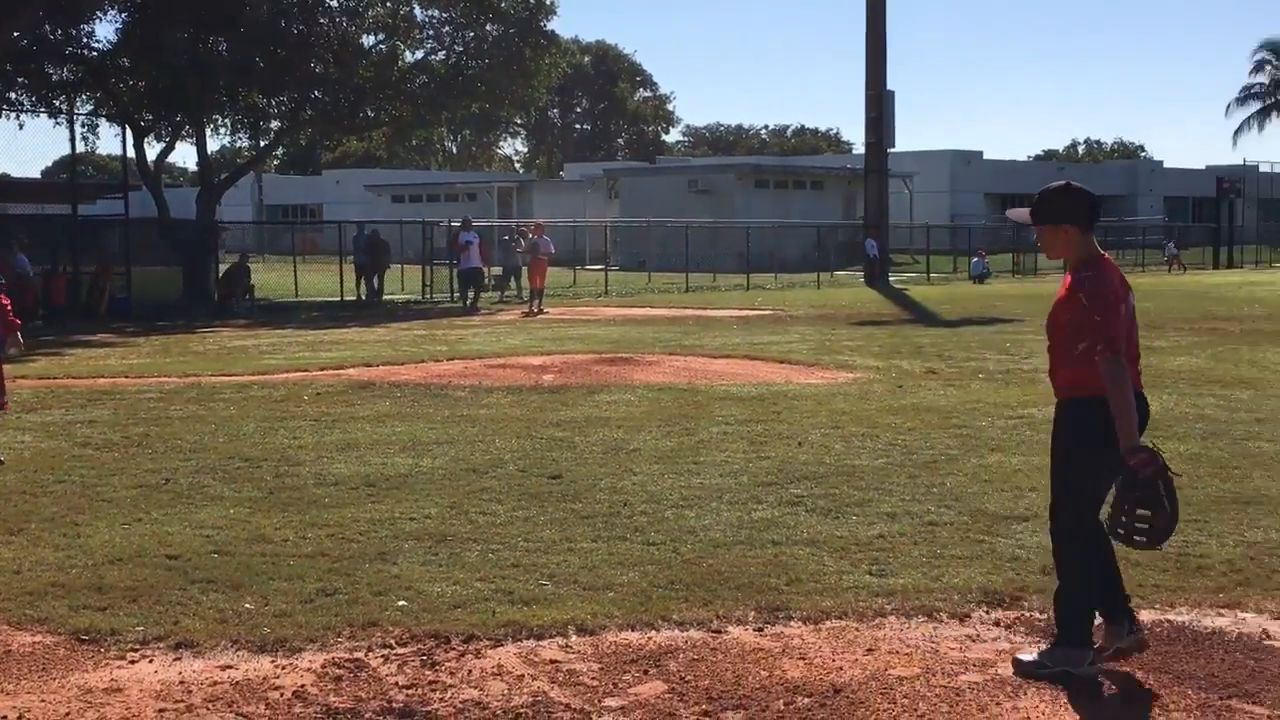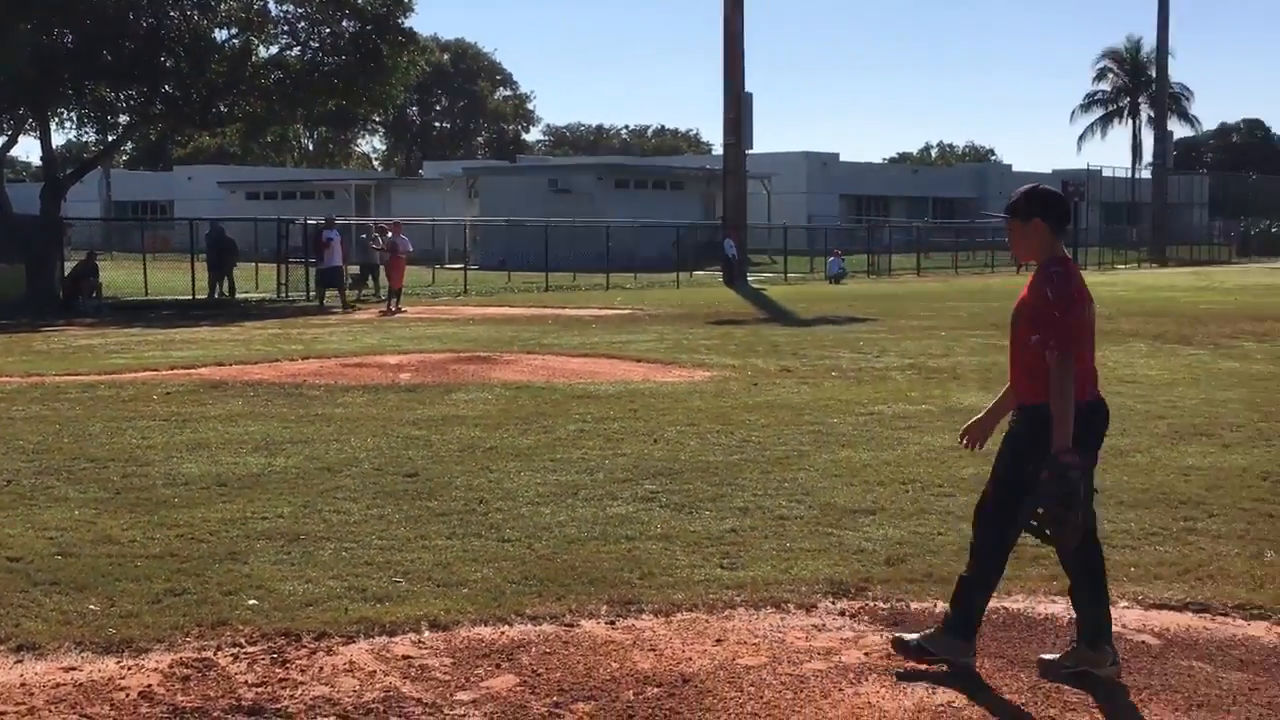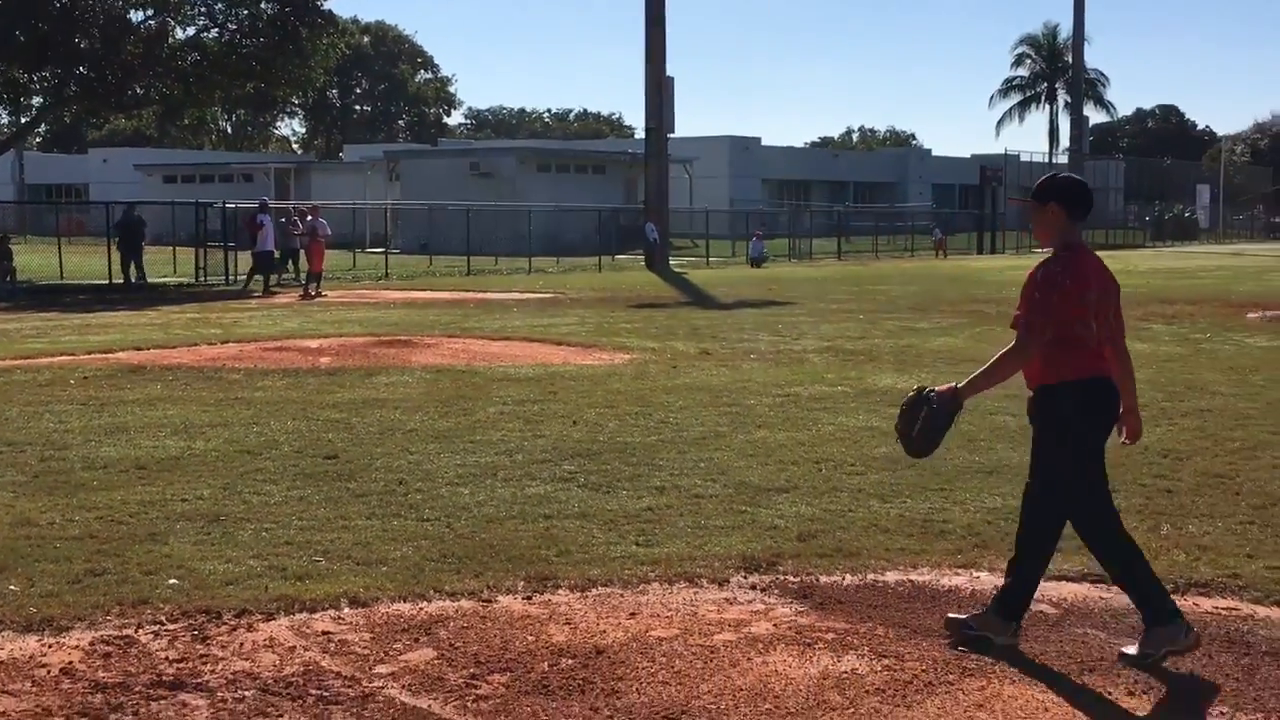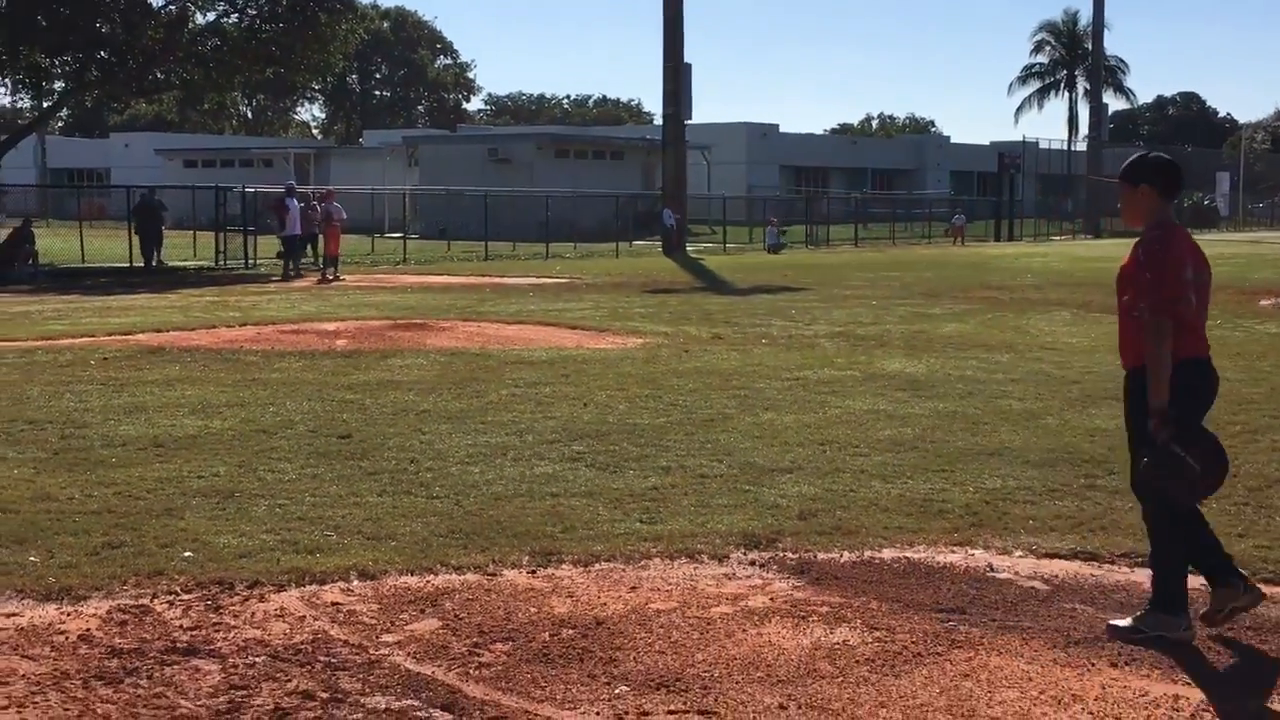
dt=0.4s
person 1, frame 1
left shoulder: (1086, 290)
right shoulder: (1105, 273)
left elbow: (1113, 369)
left wrist: (1132, 446)
left hip: (1091, 418)
right hip: (1104, 413)
left knee: (1072, 526)
right knee: (1081, 522)
left ankle: (1072, 649)
right ankle: (1119, 622)
person 1, frame 2
left shoulder: (1050, 286)
right shoulder: (1062, 279)
left elbow: (1060, 372)
left wrist: (1061, 449)
right wrist: (990, 416)
left hip: (1050, 424)
right hip: (1075, 418)
left knee: (994, 523)
right knee: (1074, 534)
left ankle: (954, 641)
right ankle: (1097, 647)
person 1, frame 3
left shoulder: (1052, 273)
right shoulder: (1096, 270)
left elbow: (1026, 348)
right elbow: (1118, 346)
left wrist: (966, 389)
right wrist: (1129, 406)
left hip: (1066, 404)
right hip: (1095, 398)
left knee: (1095, 519)
right knee: (1040, 513)
left ankle: (1166, 623)
right ankle: (1001, 617)
person 1, frame 4
left shoulder: (1150, 250)
right shoulder: (1185, 248)
left elbow: (1157, 331)
left wrist: (1156, 406)
left hip: (1160, 384)
right hip: (1194, 377)
left knee: (1161, 496)
right knee: (1169, 492)
left ankle: (1168, 611)
right ankle: (1229, 583)
